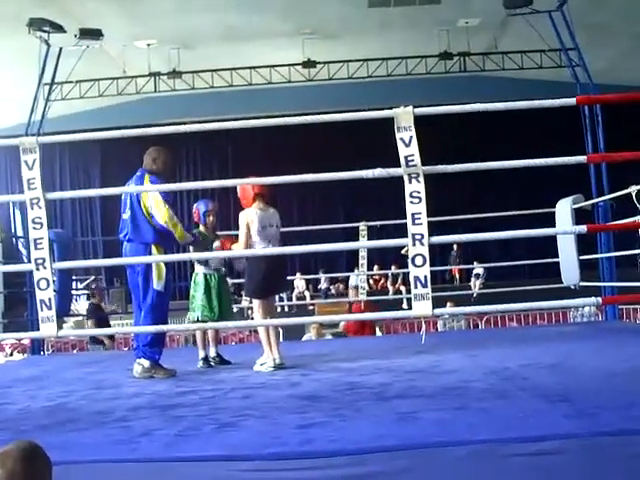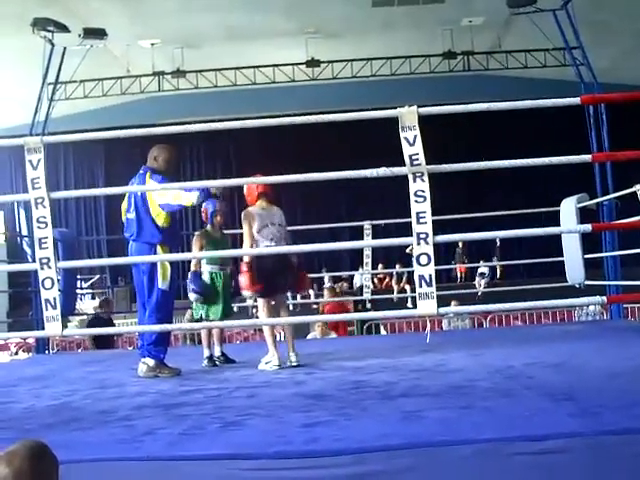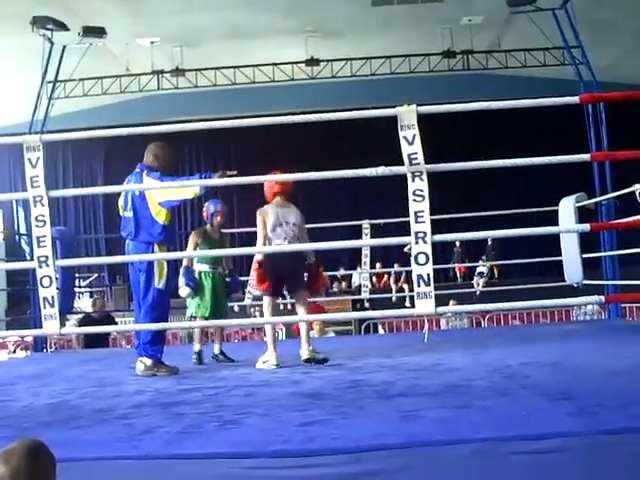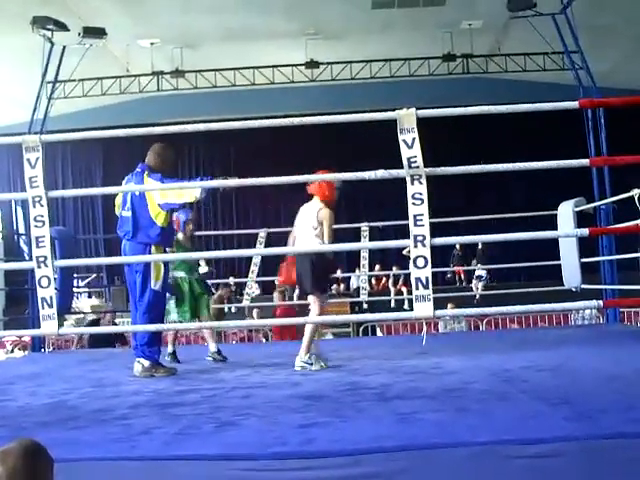
dt=0.4s
person 1, frame 1
left shoulder: (133, 183)
right shoulder: (151, 183)
right elbow: (164, 217)
right wrist: (188, 239)
left hip: (132, 248)
right hip: (148, 250)
left knee: (143, 307)
right knee: (154, 308)
left ankle: (142, 359)
right ankle: (147, 361)
person 1, frame 2
left shoulder: (136, 182)
right shoulder: (153, 182)
left elbow: (125, 212)
right elbow: (178, 193)
right wrist: (207, 189)
left hip: (138, 248)
right hip: (153, 250)
left knee: (147, 306)
right knee: (158, 307)
left ankle: (146, 358)
right ankle: (152, 361)
person 1, frame 3
left shoulder: (132, 179)
right shoulder: (151, 180)
left elbow: (122, 207)
right elbow: (180, 185)
right wrist: (210, 178)
left hip: (134, 246)
right hip: (150, 248)
left knee: (144, 305)
right knee: (154, 305)
left ankle: (144, 357)
right ankle: (150, 360)
person 1, frame 4
left shoulder: (130, 180)
right shoulder: (153, 181)
left elbow: (119, 207)
right elbow: (184, 189)
left hip: (130, 246)
right hip: (147, 249)
left knee: (140, 305)
right knee: (150, 306)
left ankle: (142, 358)
right ankle: (147, 360)
person 2, frame 1
left shoulder: (246, 214)
right shoulder: (274, 213)
left elbow: (244, 246)
right elbow: (275, 239)
left hip: (258, 262)
right hip: (276, 261)
left knee: (260, 311)
right knee: (270, 309)
left ankle: (269, 358)
right ankle: (276, 355)
person 2, frame 2
left shoulder: (249, 213)
right shoulder: (278, 212)
left elbow: (248, 242)
right elbow: (286, 241)
left wrist: (245, 267)
right wrist: (293, 265)
left hip: (263, 261)
right hip: (282, 260)
left knee: (264, 310)
right knee: (282, 307)
left ankle: (273, 356)
right ankle: (292, 353)
person 2, frame 3
left shoulder: (264, 212)
right shoulder: (296, 211)
left elbow: (262, 239)
right elbow: (305, 241)
left wrist: (258, 264)
right wrist: (313, 264)
left hip: (273, 259)
right hip: (294, 259)
left knee: (269, 308)
right knee: (301, 304)
left ankle: (271, 355)
right ankle: (306, 348)
person 2, frame 4
left shoulder: (303, 209)
right shoulder: (325, 212)
left elbow: (292, 238)
right elbow: (327, 245)
right wrist: (331, 262)
left hip: (302, 258)
right hip: (314, 259)
left knee: (315, 305)
right knee: (317, 308)
left ankle: (307, 351)
right ankle: (304, 357)
person 3, frame 1
left shoulder: (218, 237)
right shoulder: (196, 236)
left elbow: (224, 255)
right wrist: (209, 257)
left hip: (218, 279)
right hip: (203, 279)
left knee: (215, 318)
right knee: (202, 319)
left ankle: (214, 354)
right ankle: (202, 356)
person 3, frame 2
left shoulder: (225, 237)
right shoulder: (201, 236)
right elbow: (195, 261)
left wrist: (233, 279)
right wrist: (193, 281)
left hip: (223, 279)
right hip: (208, 278)
left knee: (219, 317)
right knee: (207, 318)
left ankle: (218, 353)
right ankle: (207, 355)
person 3, frame 3
left shoulder: (224, 237)
right shoulder: (198, 234)
left elbow: (227, 259)
right elbow: (187, 257)
right wrist: (185, 277)
left hip: (217, 278)
right hip: (201, 277)
left knee: (220, 315)
right knee: (201, 315)
left ankle: (218, 351)
right ankle: (197, 350)
person 3, frame 4
left shoulder: (192, 243)
right shoulder: (172, 243)
left wrist: (202, 282)
left hip: (194, 282)
right hip: (178, 283)
left knee: (205, 316)
right knee: (177, 319)
left ankle: (213, 350)
right ankle: (170, 352)
